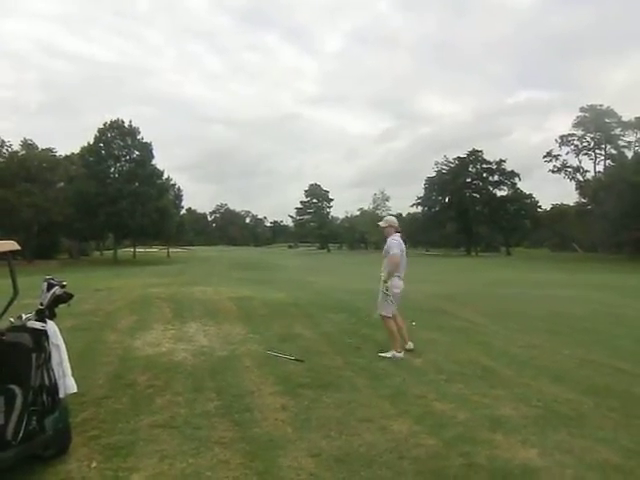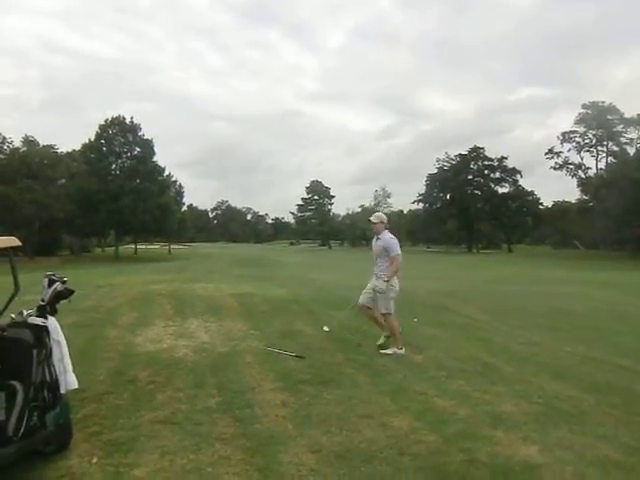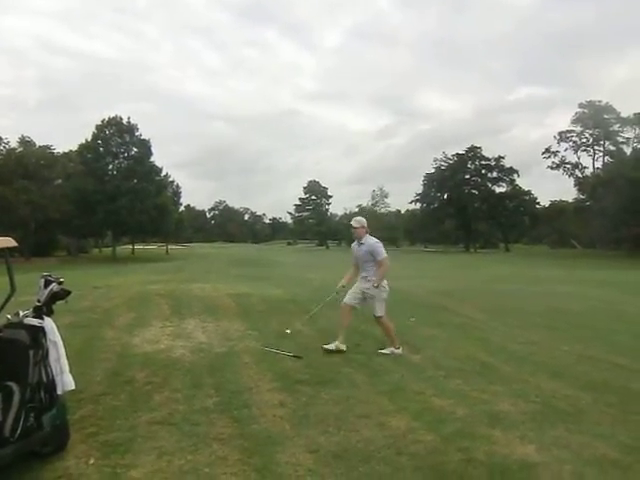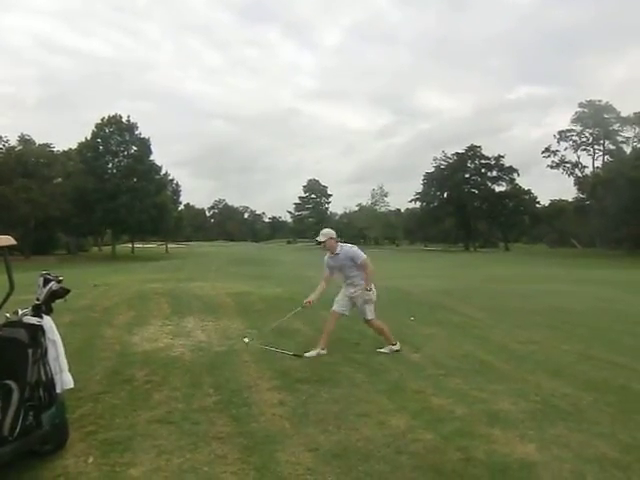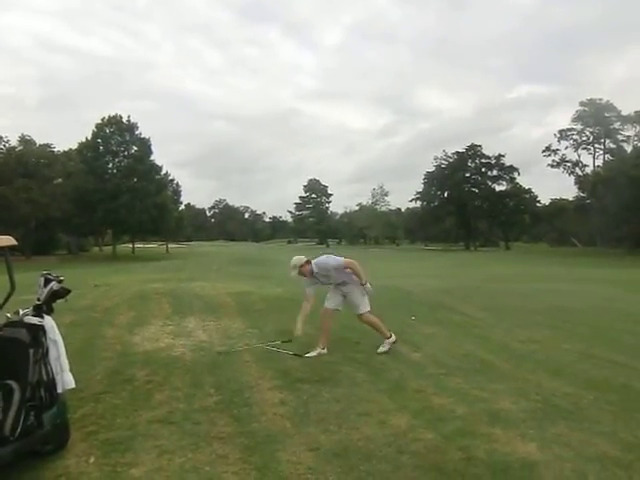
dt=0.2s
person 1, frame 1
left shoulder: (393, 241)
right shoulder: (396, 242)
left elbow: (395, 262)
left wrist: (385, 281)
left hip: (391, 283)
right hip: (391, 282)
left knee: (386, 316)
right knee: (393, 314)
left ankle: (397, 350)
right ankle: (407, 342)
person 1, frame 2
left shoulder: (390, 240)
right shoulder: (376, 240)
left elbow: (397, 262)
left wrist: (385, 281)
right wrist: (374, 278)
left hip: (387, 281)
right hip: (376, 279)
left knee: (387, 314)
right knee: (364, 305)
left ankle: (398, 347)
right ankle: (386, 331)
person 1, frame 3
left shoulder: (374, 244)
right shoulder: (354, 245)
left elbow: (385, 266)
right elbow: (355, 267)
left wrist: (376, 285)
right wrist: (343, 282)
left hip: (376, 284)
right hip: (361, 282)
left knee: (380, 317)
right knee: (345, 307)
left ankle: (396, 347)
right ankle: (340, 342)
person 1, frame 4
left shoulder: (350, 250)
right shoulder: (328, 259)
left elbow: (368, 268)
right elbow: (324, 281)
left wrist: (367, 290)
right wrist: (312, 297)
left hip: (363, 288)
right hip: (348, 288)
left knee: (369, 320)
right knee: (333, 315)
left ankle: (393, 344)
right ankle: (320, 348)
person 1, frame 5
left shoulder: (325, 262)
right shoulder: (310, 278)
left elbow: (352, 263)
right elbow: (307, 302)
left wrist: (364, 283)
right wrist: (299, 324)
left hip: (353, 282)
right hip: (337, 286)
left knee: (363, 316)
right knee: (326, 312)
left ankle: (388, 337)
right ankle: (322, 347)
